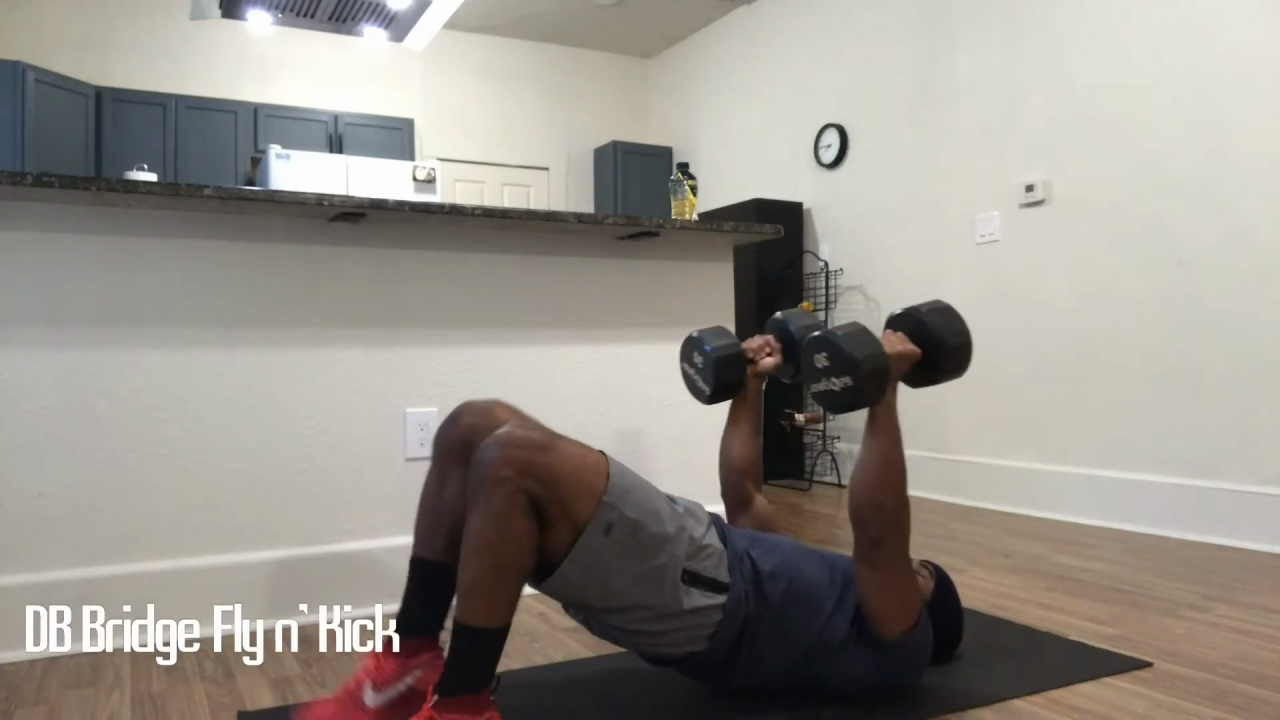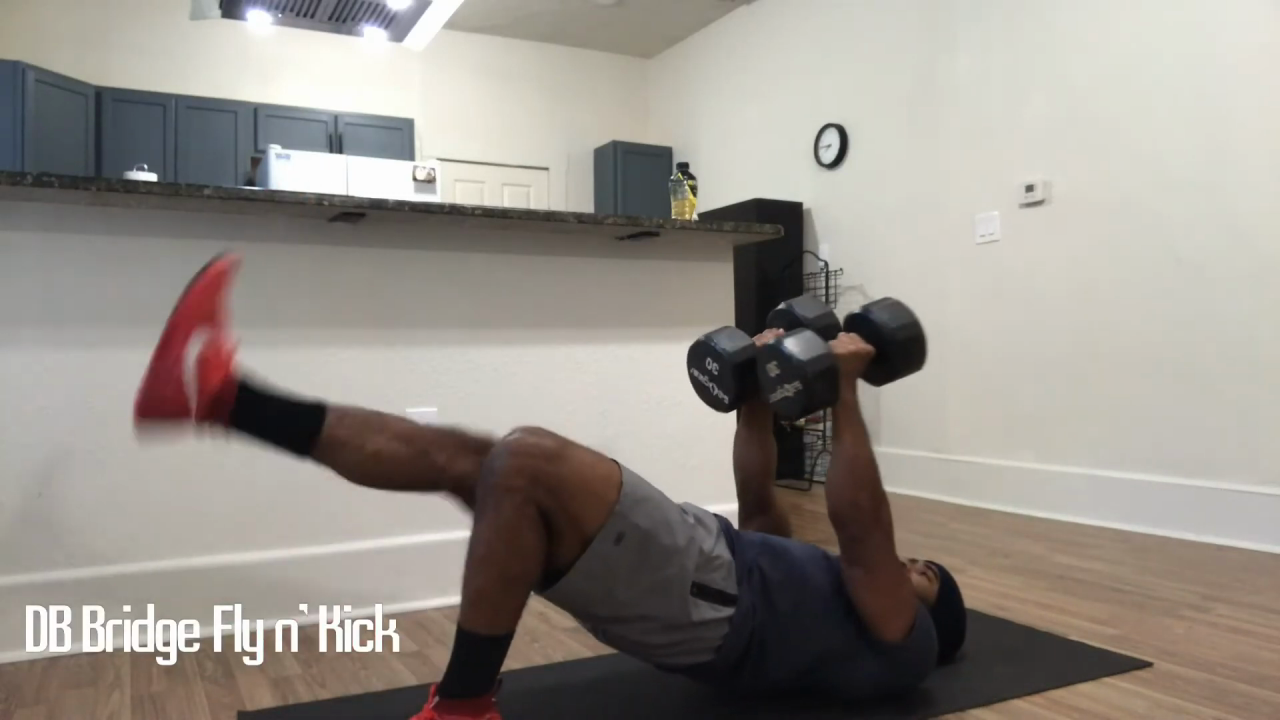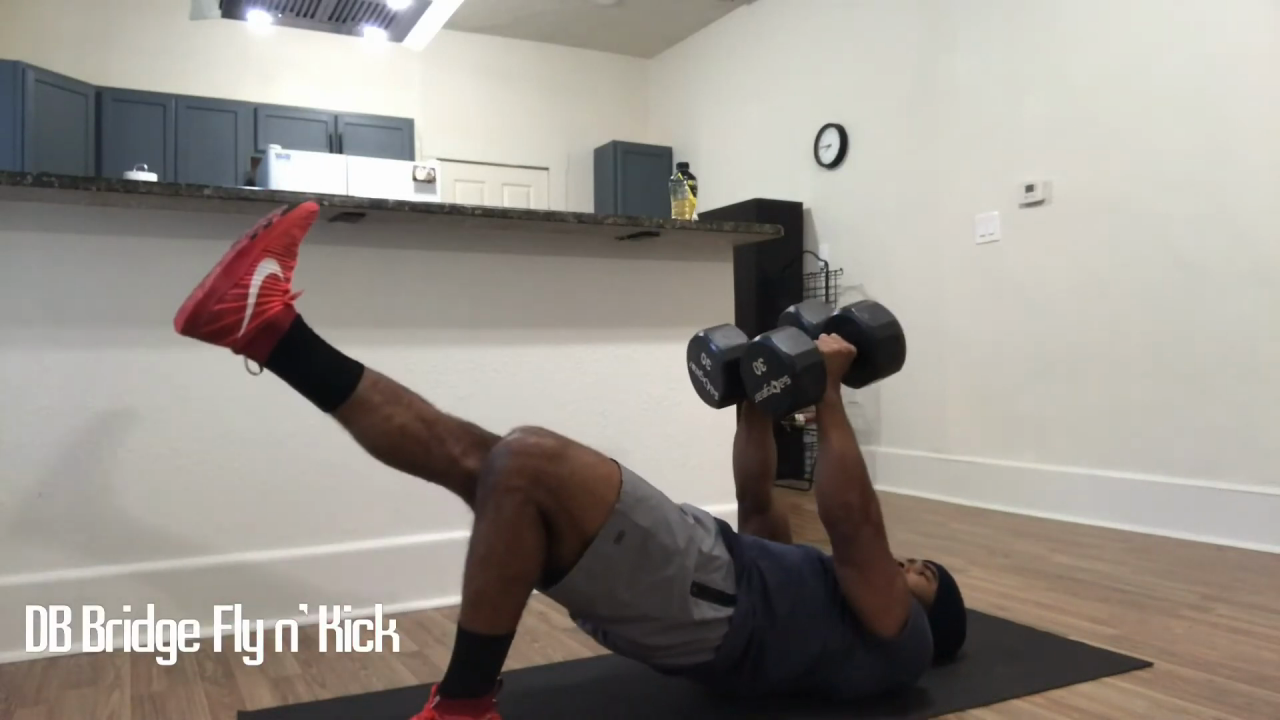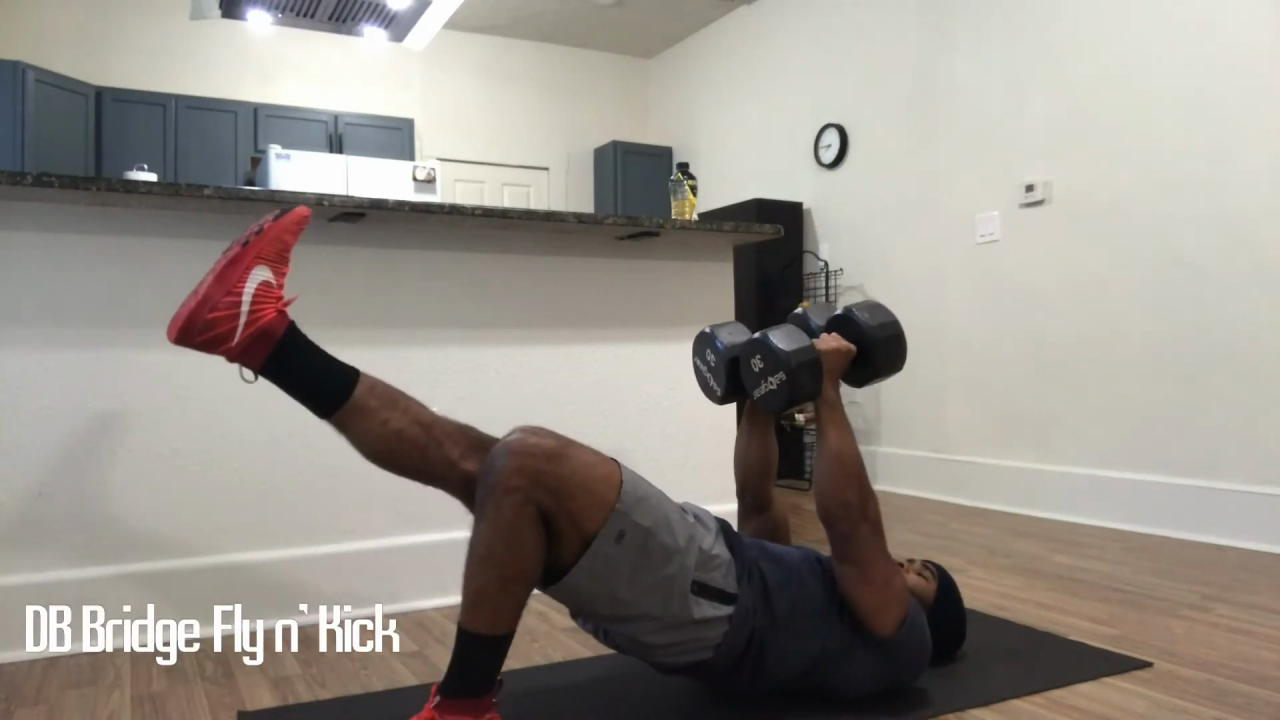
dt=0.4s
person 1, frame 1
left shoulder: (894, 644)
right shoulder: (824, 586)
left elbow: (878, 533)
right elbow: (743, 496)
left wrist: (885, 395)
right wrist: (749, 390)
left hip: (699, 593)
left knee: (512, 458)
right knee: (473, 426)
right ankle: (410, 661)
person 1, frame 2
left shoulder: (898, 647)
right shoulder: (827, 585)
left elbow: (864, 529)
right elbow: (758, 500)
left wrist: (845, 396)
right wrist: (757, 389)
left hip: (707, 603)
left knee: (525, 460)
right knee: (456, 459)
right ankle: (220, 394)
person 1, frame 3
left shoulder: (896, 643)
right shoulder: (824, 589)
left elbow: (853, 526)
right elbow: (757, 504)
left wrist: (828, 395)
right wrist: (758, 395)
left hip: (705, 602)
right hip: (674, 583)
left knee: (527, 460)
right knee: (464, 453)
right ankle: (268, 325)
person 1, frame 4
left shoulder: (896, 640)
right shoulder: (827, 588)
left elbow: (851, 522)
right elbow: (757, 502)
left wrist: (828, 393)
right wrist: (760, 394)
left hip: (706, 600)
right hip: (689, 584)
left knee: (527, 459)
right knee: (463, 454)
right ankle: (261, 334)
